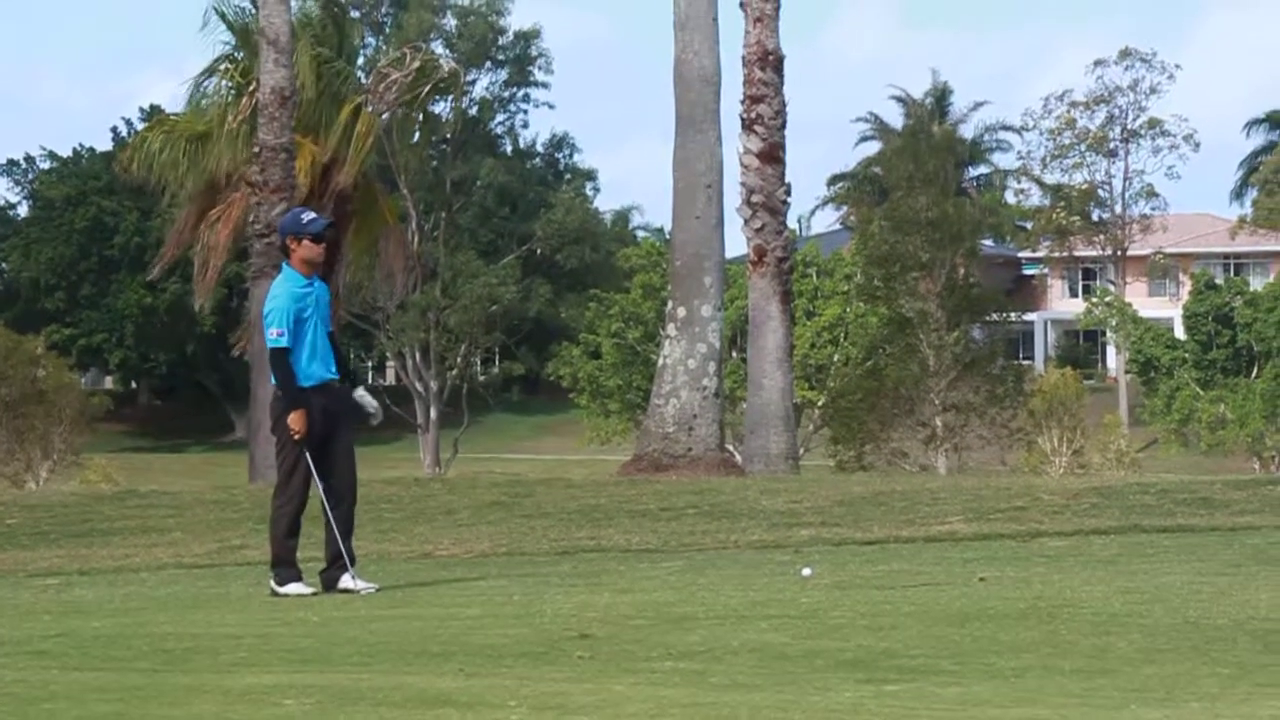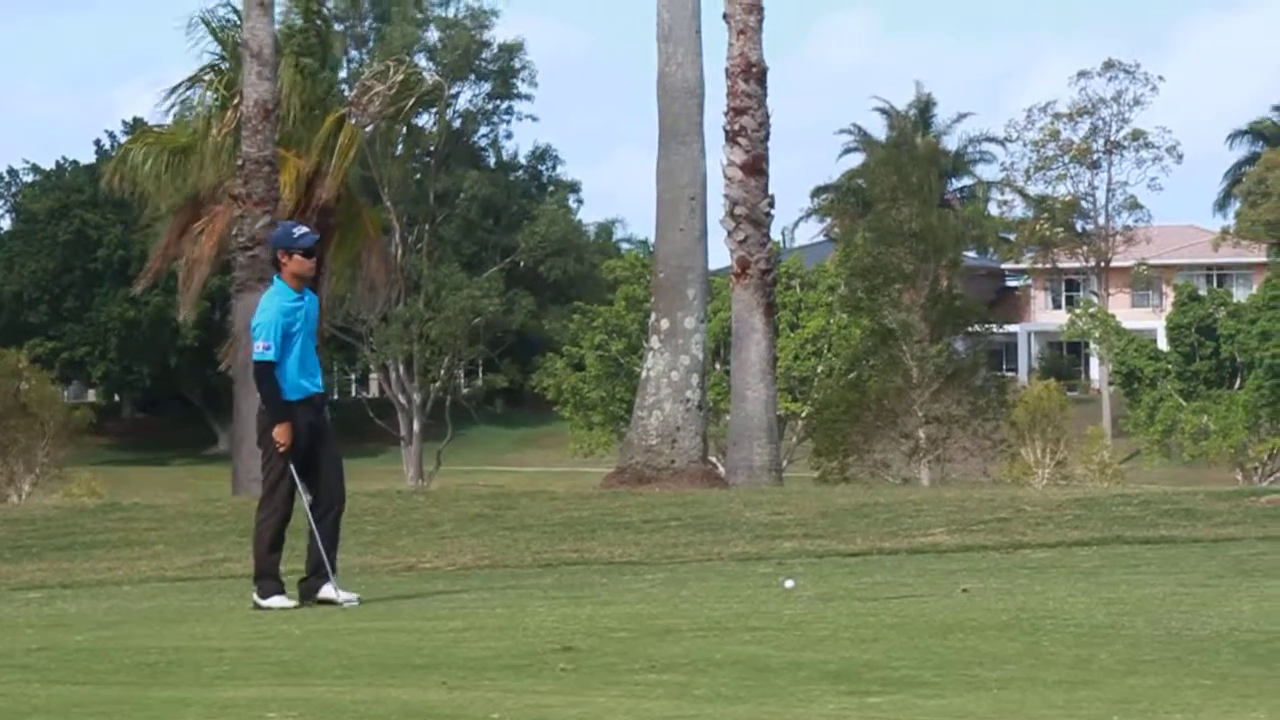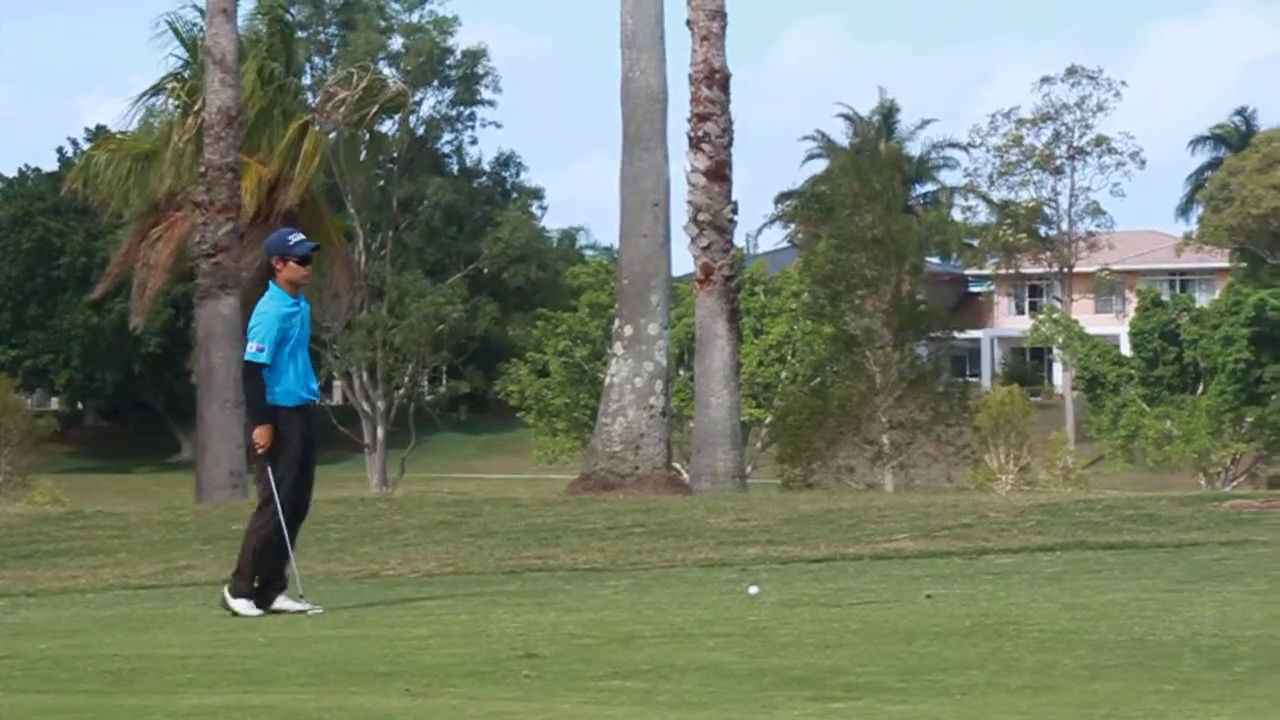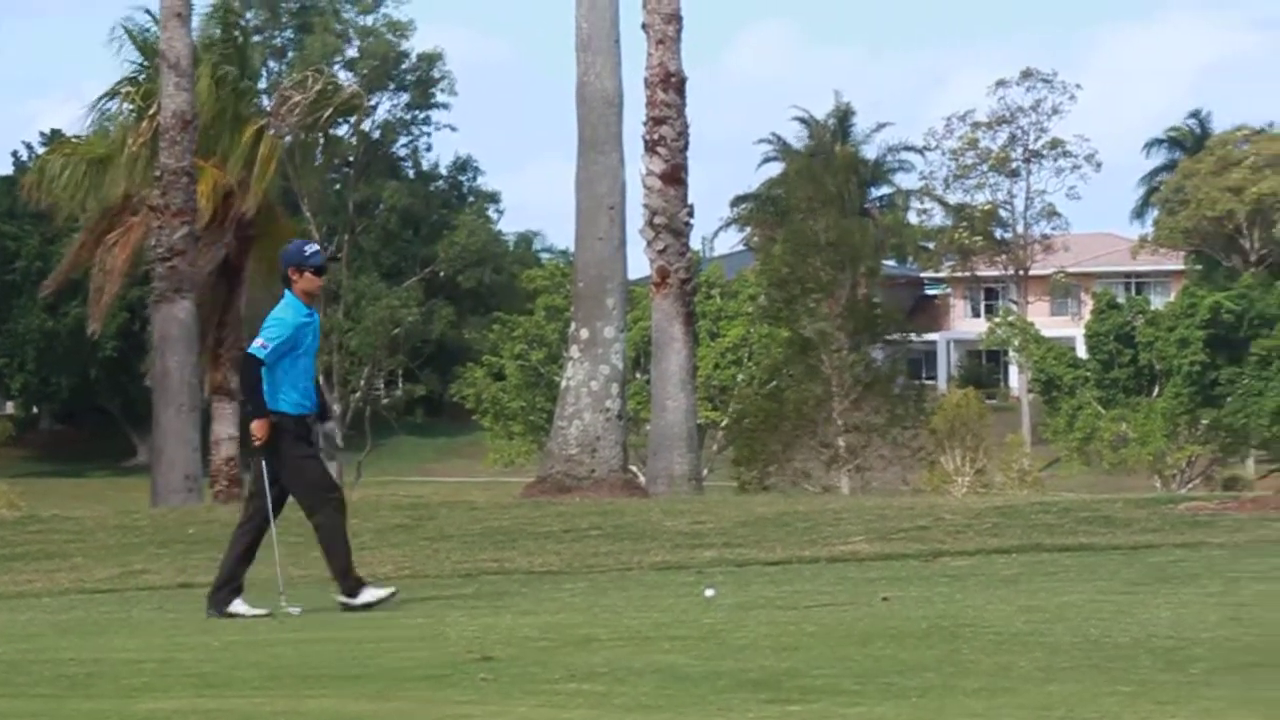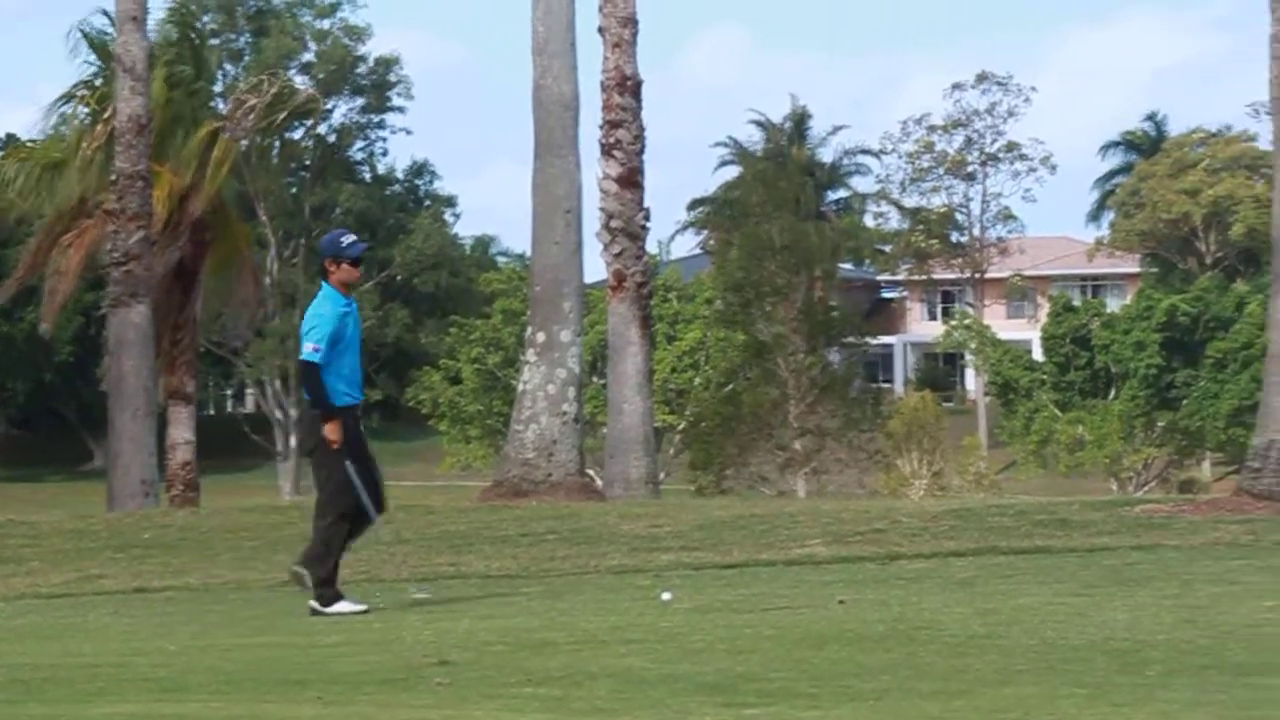
dt=0.4s
person 1, frame 1
left shoulder: (320, 288)
right shoulder: (283, 294)
right elbow: (278, 357)
left wrist: (354, 388)
right wrist: (295, 408)
left hip: (330, 395)
right hip: (299, 400)
left knee: (343, 485)
right knee: (293, 491)
left ankle: (338, 570)
right ankle: (284, 575)
person 1, frame 2
left shoulder: (310, 300)
right shoulder: (274, 307)
right elbow: (262, 370)
right wrist: (280, 421)
left hip: (312, 410)
right hip: (285, 414)
left knee: (331, 494)
right knee: (277, 504)
left ankle: (317, 581)
right ankle: (266, 588)
person 1, frame 3
left shoulder: (301, 307)
right shoulder: (270, 311)
right elbow: (251, 371)
right wrist: (262, 423)
left hip: (301, 416)
right hip: (277, 419)
left knee: (294, 508)
right knee: (276, 507)
left ankle: (270, 590)
right ankle: (239, 588)
person 1, frame 4
left shoulder: (311, 317)
right shoulder: (287, 318)
right elbow: (250, 364)
left wrist: (323, 418)
right wrist: (259, 416)
left hip: (296, 427)
right hip: (283, 429)
left knee: (259, 514)
right knee: (328, 503)
left ankle: (224, 595)
right ankle: (351, 589)
person 1, frame 5
left shoulder: (348, 307)
right shoulder: (325, 312)
right elbow: (307, 370)
right wrist: (330, 419)
left hip: (344, 417)
right hip: (326, 419)
left knee: (371, 501)
right knee: (336, 509)
left ankle: (311, 564)
right ankle: (324, 596)
